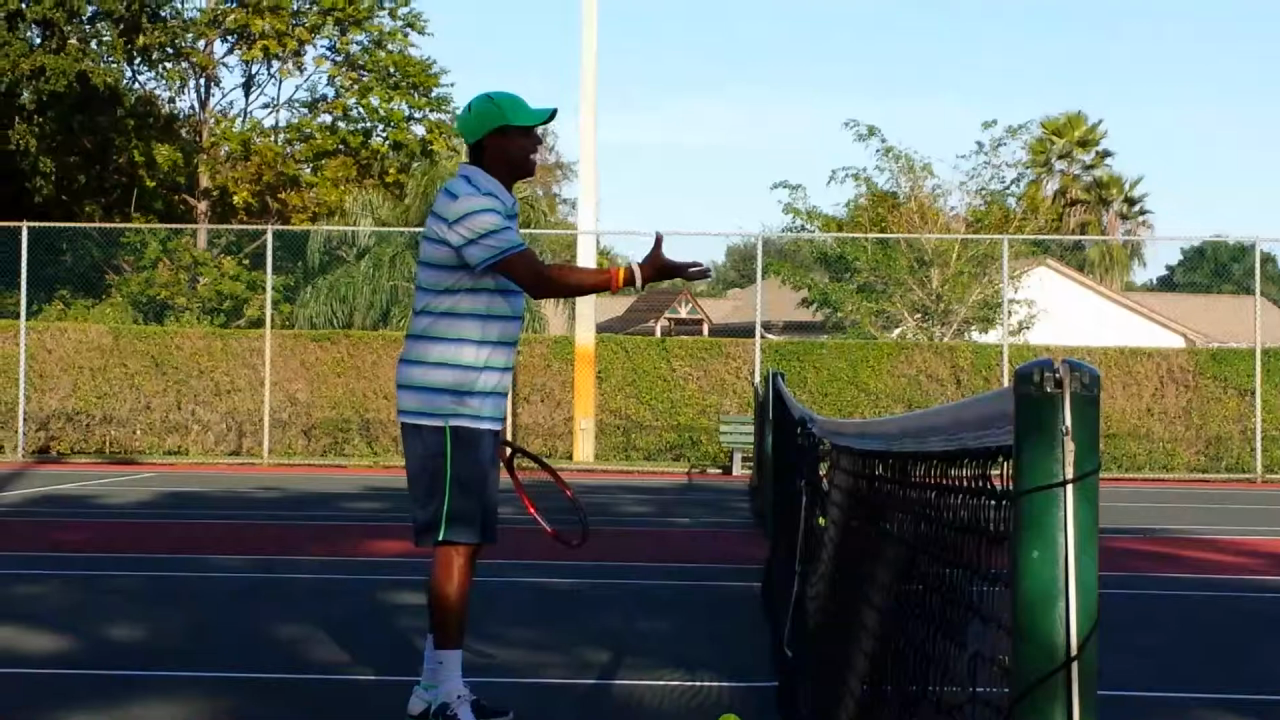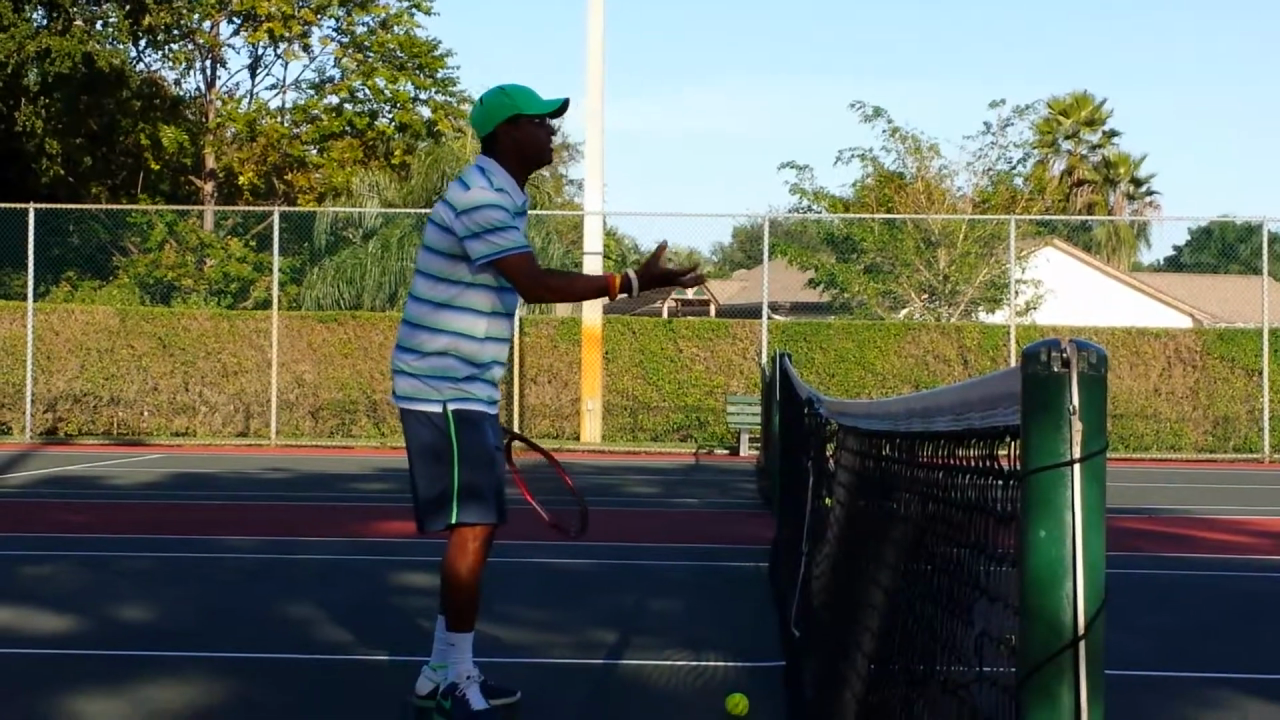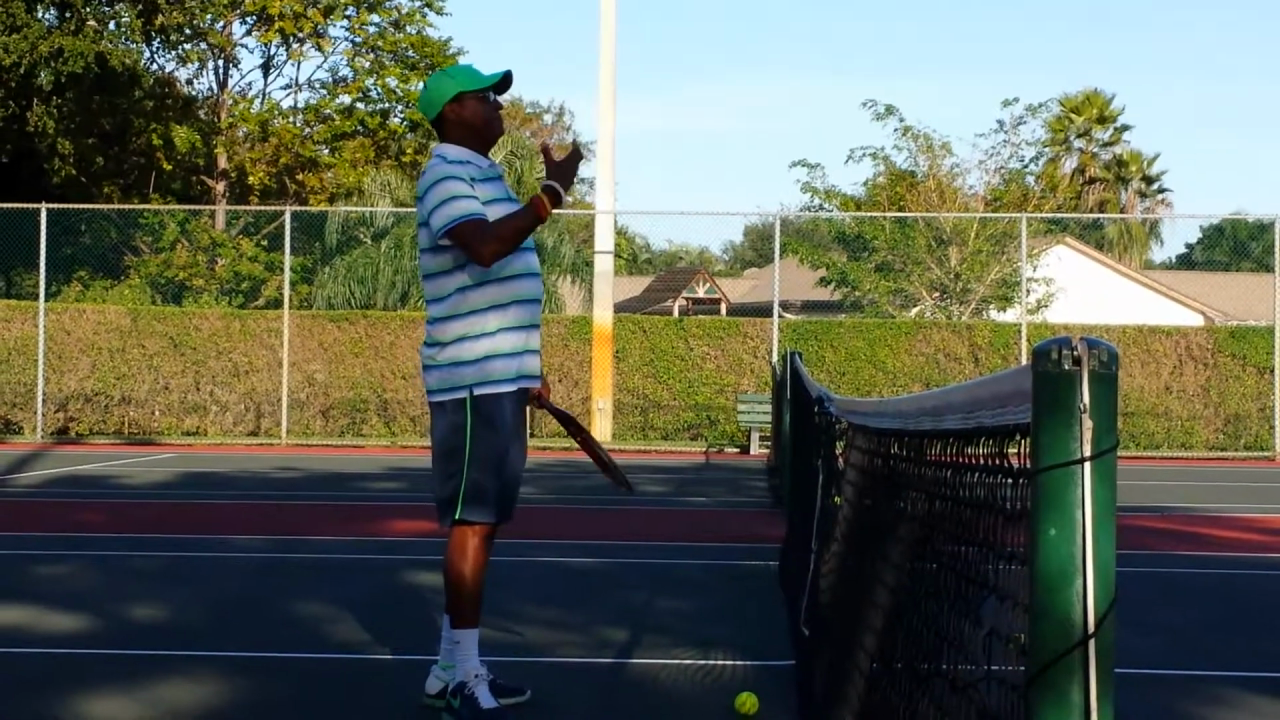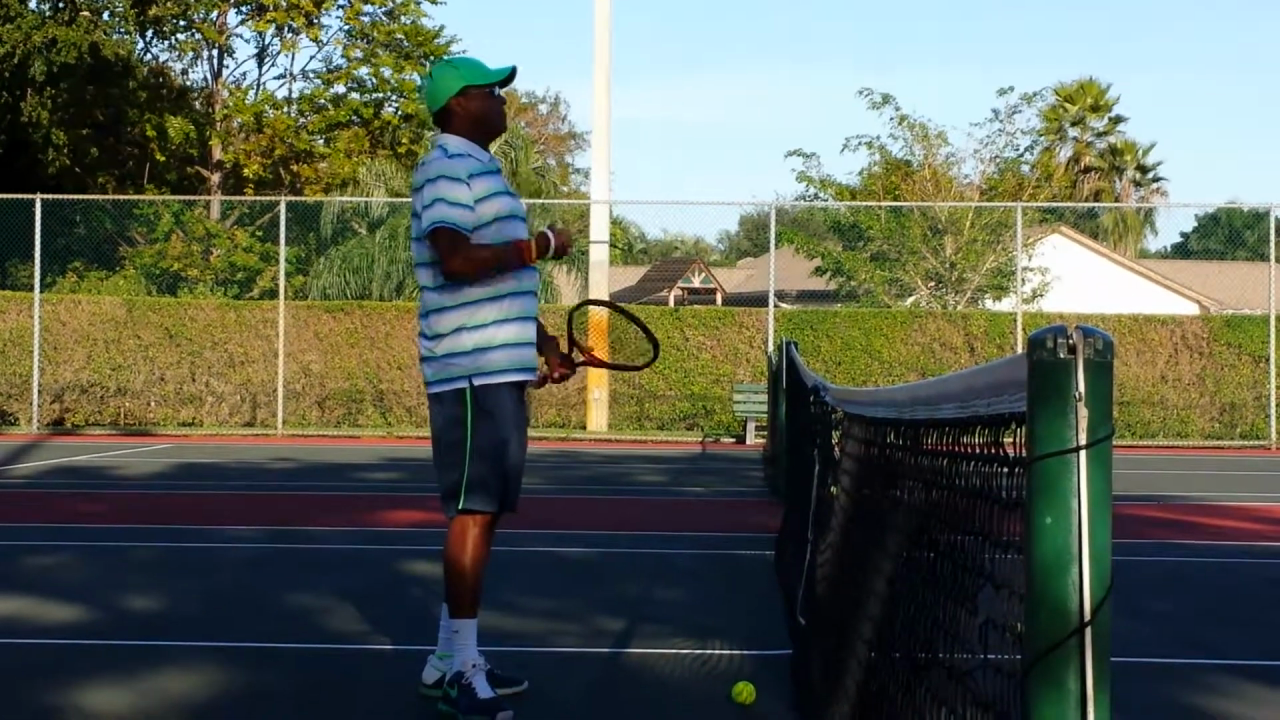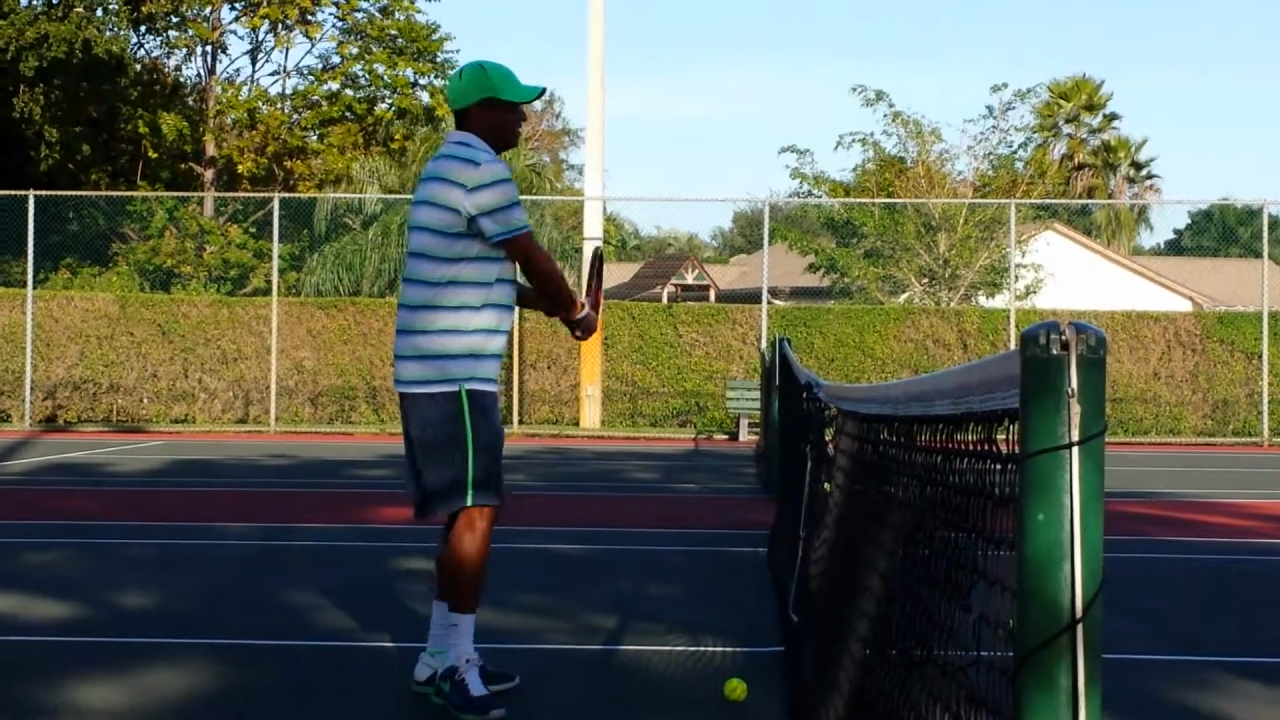
dt=0.7s
person 1, frame 1
left shoulder: (488, 202)
right shoulder: (469, 202)
right elbow: (538, 279)
right wrist: (637, 274)
left hip: (466, 405)
right hip: (448, 406)
left knee: (466, 541)
right knee: (459, 542)
person 1, frame 2
left shoulder: (501, 195)
right shoulder: (480, 193)
right elbow: (533, 283)
right wrist: (631, 281)
left hip: (464, 388)
right hip: (443, 390)
left knee: (476, 525)
right knee: (473, 525)
left ankle: (446, 669)
person 1, frame 3
left shoulder: (484, 174)
right shoulder: (447, 174)
right elbow: (484, 247)
left wrist: (528, 372)
right wrist: (553, 194)
left hip: (499, 376)
right hip: (473, 380)
left knee: (485, 518)
right knee: (473, 519)
left ankle: (458, 666)
person 1, frame 4
left shoulder: (480, 166)
right shoulder: (445, 165)
right elbow: (456, 260)
left wrist: (542, 340)
right wrist: (536, 248)
left hip: (498, 366)
right hip: (471, 369)
left knee: (483, 509)
right knee: (473, 509)
left ankle: (452, 657)
right ankle: (457, 667)
person 1, frame 5
left shoulder: (450, 165)
right shoulder: (480, 169)
right elbow: (534, 260)
left wrist: (550, 303)
right wrist: (576, 313)
left hip: (432, 368)
right hip: (454, 371)
left knee: (465, 510)
right knee: (477, 506)
left ankle: (441, 656)
right ankle: (456, 663)
